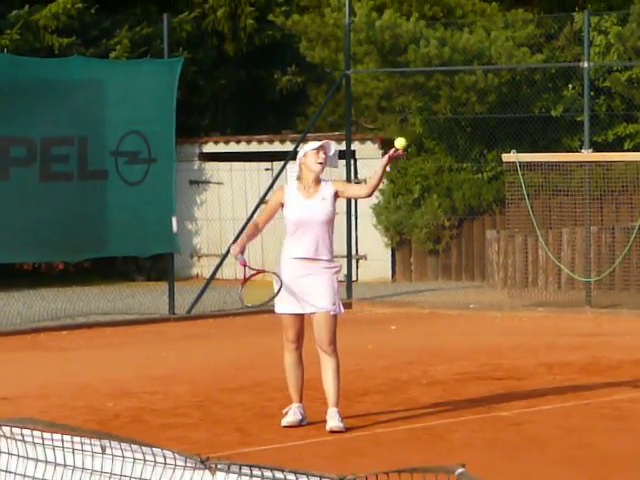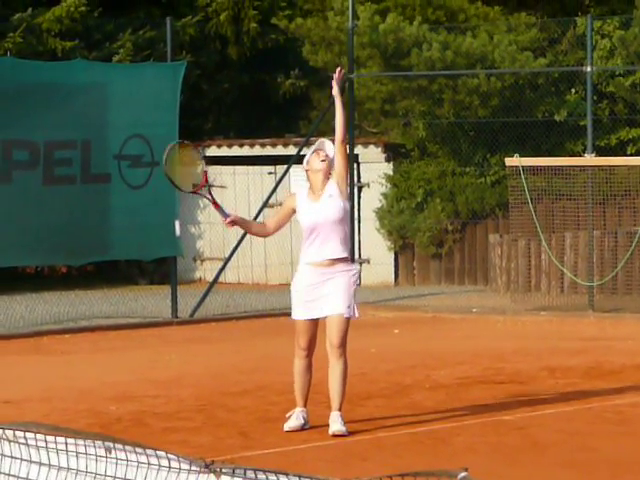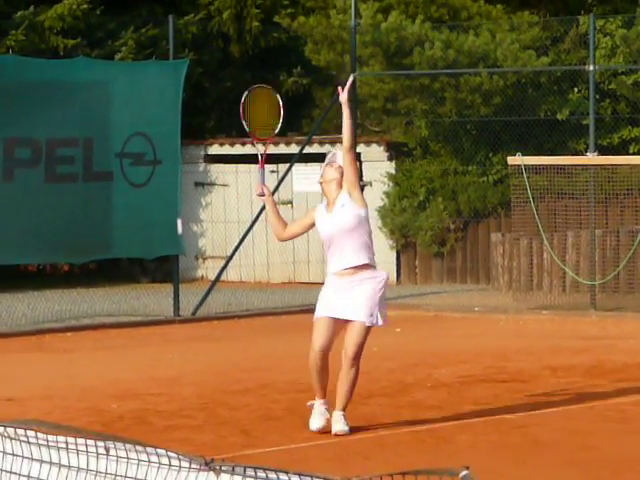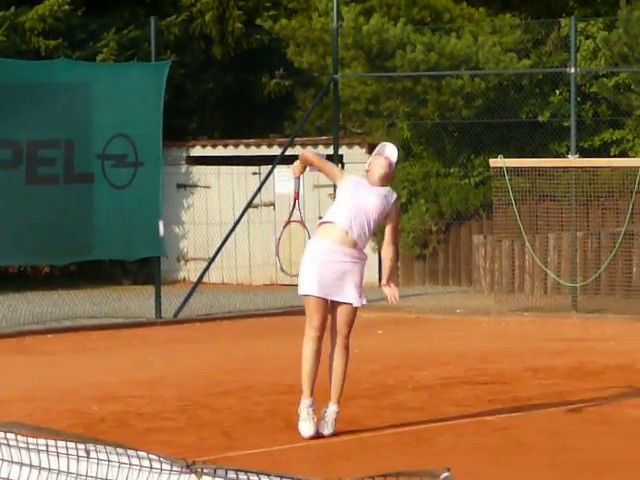
dt=0.3s
person 1, frame 1
left shoulder: (331, 188)
right shoulder: (285, 192)
left elbow: (366, 190)
right elbow: (259, 222)
left wrist: (384, 164)
right wrist: (242, 241)
left hip: (322, 275)
right hip: (291, 273)
left knee: (326, 346)
right knee: (292, 344)
left ankle: (333, 413)
right ankle: (297, 407)
person 1, frame 2
left shoulder: (339, 185)
right shoulder: (297, 200)
left elbow: (340, 139)
right elbow: (267, 229)
left wrist: (338, 95)
right wrist: (240, 221)
left hip: (340, 276)
right hip: (309, 277)
left knee: (336, 348)
right knee: (303, 350)
left ankle: (336, 416)
right ankle: (301, 412)
person 1, frame 3
left shoulder: (352, 191)
right shoulder: (318, 213)
left elbow: (348, 147)
right elbow: (283, 232)
left wrist: (346, 105)
right wrist: (268, 199)
left hip: (365, 284)
right hip: (335, 286)
left knee: (350, 356)
right knee: (318, 350)
left ankle: (339, 412)
right ankle: (320, 403)
person 1, frame 4
left shoulder: (389, 200)
right shoulder: (349, 180)
left elbow: (389, 245)
right elbow: (316, 158)
left wrist: (387, 280)
right wrist: (303, 162)
left hip: (350, 264)
right hip: (321, 253)
left knee: (341, 341)
right knee: (314, 331)
left ankle: (332, 408)
right ankle: (307, 405)
